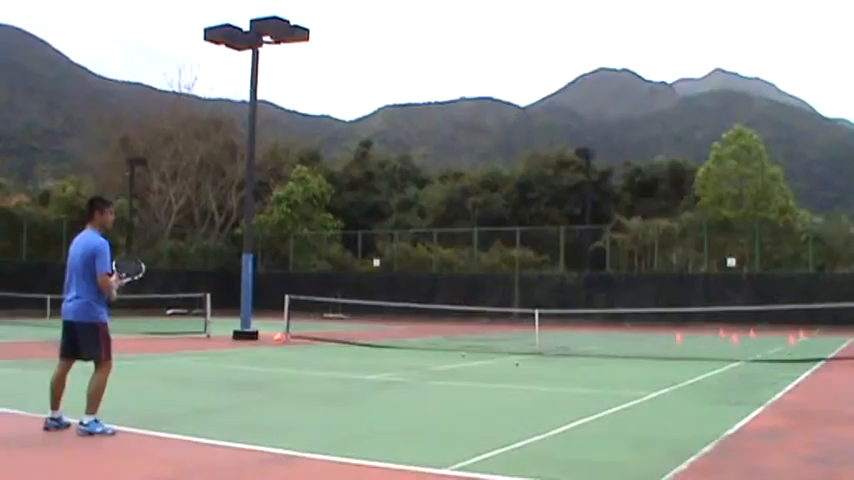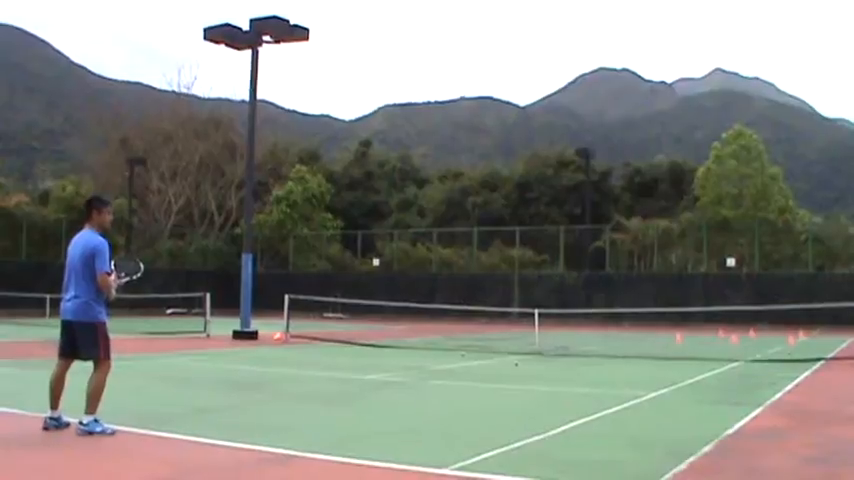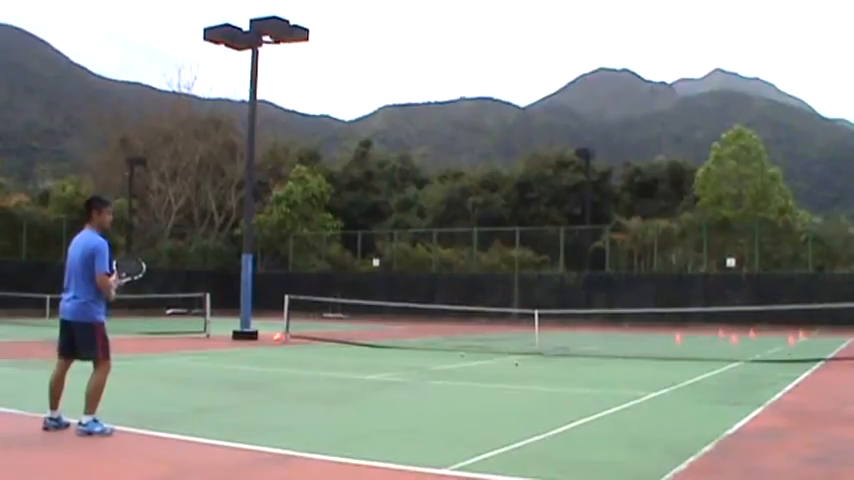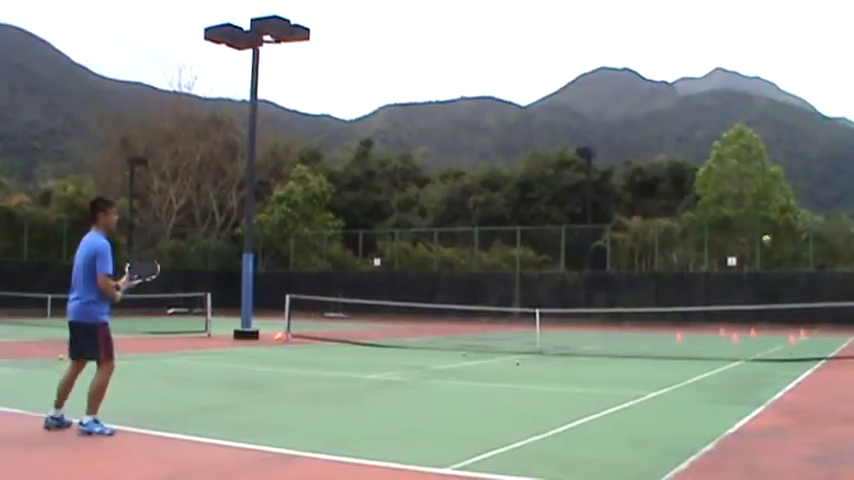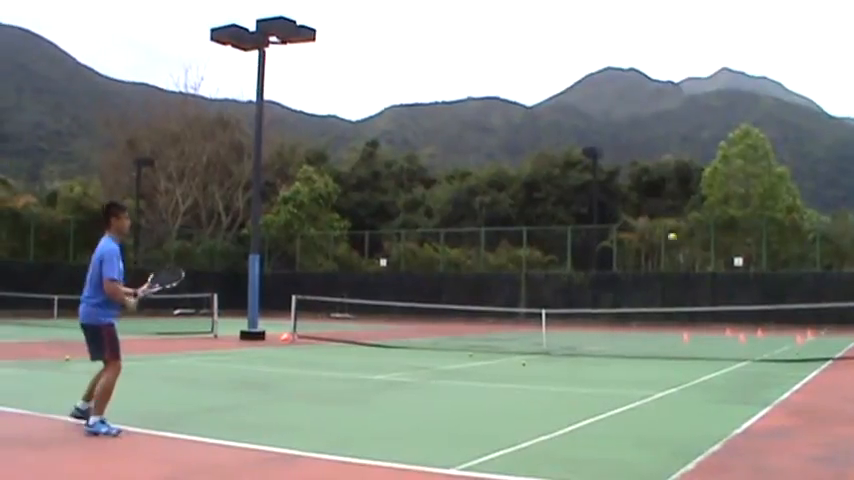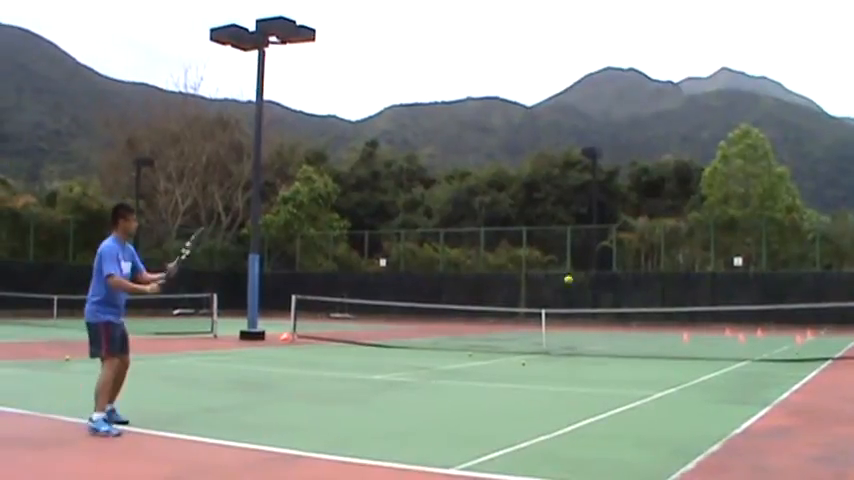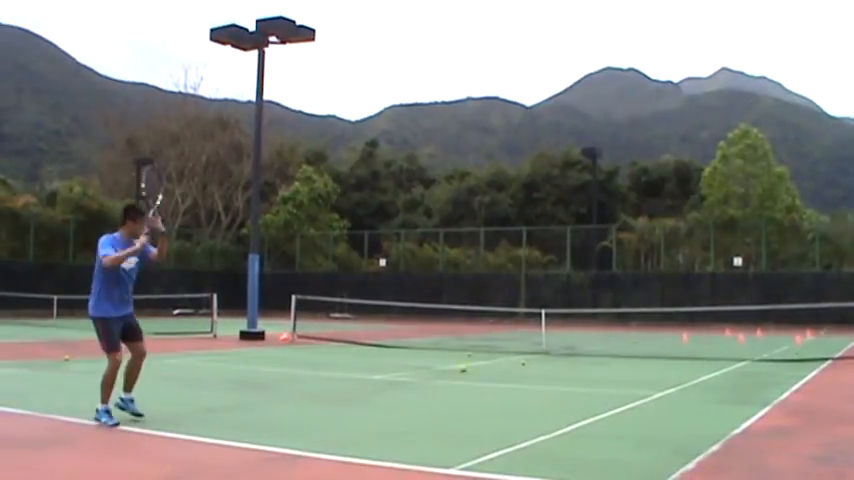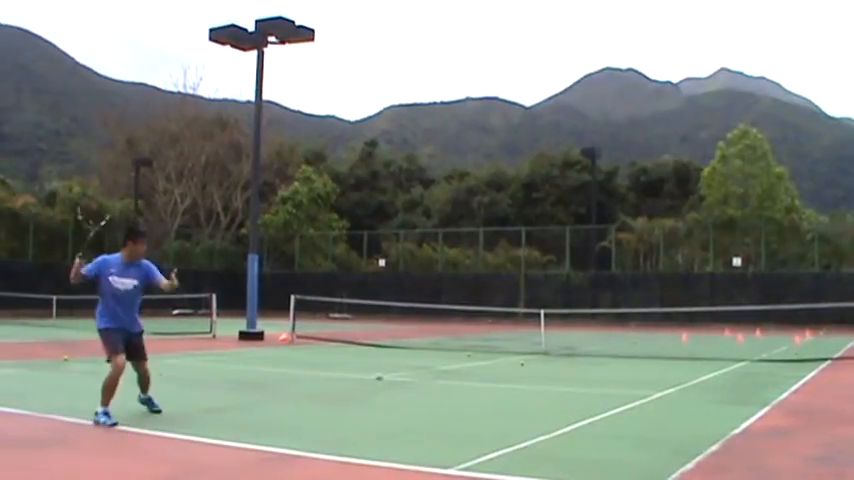
dt=0.2s
person 1, frame 1
left shoulder: (77, 241)
right shoulder: (100, 243)
right elbow: (102, 282)
left wrist: (111, 281)
right wrist: (112, 294)
left hip: (70, 311)
right hip: (91, 314)
left knee: (64, 364)
right knee: (103, 365)
left ankle: (54, 417)
right ankle: (89, 420)
person 1, frame 2
left shoulder: (76, 240)
right shoulder: (99, 243)
right elbow: (102, 281)
left wrist: (109, 281)
right wrist: (111, 292)
left hip: (69, 311)
right hip: (90, 313)
left knee: (62, 363)
right knee: (102, 365)
left ankle: (53, 416)
right ankle: (88, 420)
person 1, frame 3
left shoulder: (77, 241)
right shoulder: (99, 243)
right elbow: (101, 282)
left wrist: (110, 281)
right wrist: (111, 293)
left hip: (68, 311)
right hip: (88, 313)
left knee: (62, 363)
right knee: (102, 365)
left ankle: (53, 416)
right ankle: (88, 420)
person 1, frame 4
left shoulder: (86, 241)
right shoulder: (101, 244)
right elbow: (103, 283)
left wrist: (116, 284)
right wrist: (116, 295)
left hip: (76, 311)
right hip: (92, 314)
left knee: (76, 365)
right knee: (106, 365)
left ankle: (55, 415)
right ankle: (89, 420)
person 1, frame 5
left shoulder: (107, 246)
right shoulder: (110, 249)
right elbow: (109, 288)
left wrist: (133, 292)
right wrist: (128, 303)
left hip: (93, 314)
right hip: (99, 316)
left knee: (109, 366)
right knee: (114, 367)
left ankle: (83, 406)
right ankle: (95, 421)
person 1, frame 6
left shoulder: (128, 249)
right shoulder: (108, 248)
left elbow: (142, 276)
right elbow: (114, 282)
left wrist: (164, 275)
right wrist: (146, 289)
left hip: (114, 316)
right hip: (101, 315)
left knee: (123, 363)
right knee: (110, 364)
left ankle: (107, 409)
right ankle: (97, 419)
person 1, frame 7
left shoulder: (139, 244)
right shoulder: (107, 241)
left elbow: (160, 257)
right elbow: (108, 263)
left wrist: (161, 233)
right wrist: (135, 249)
left hip: (125, 310)
right hip: (104, 312)
left knee: (140, 352)
right knee: (115, 359)
left ankle: (126, 397)
right ankle: (103, 408)
person 1, frame 8
left shoulder: (145, 267)
right shoulder: (103, 262)
left elbow: (163, 284)
right elbow: (76, 279)
left wrist: (172, 284)
right wrist: (77, 267)
left hip: (133, 327)
right hip: (109, 325)
left knee: (143, 371)
right knee: (118, 364)
left ankle: (145, 396)
right ankle: (102, 411)
